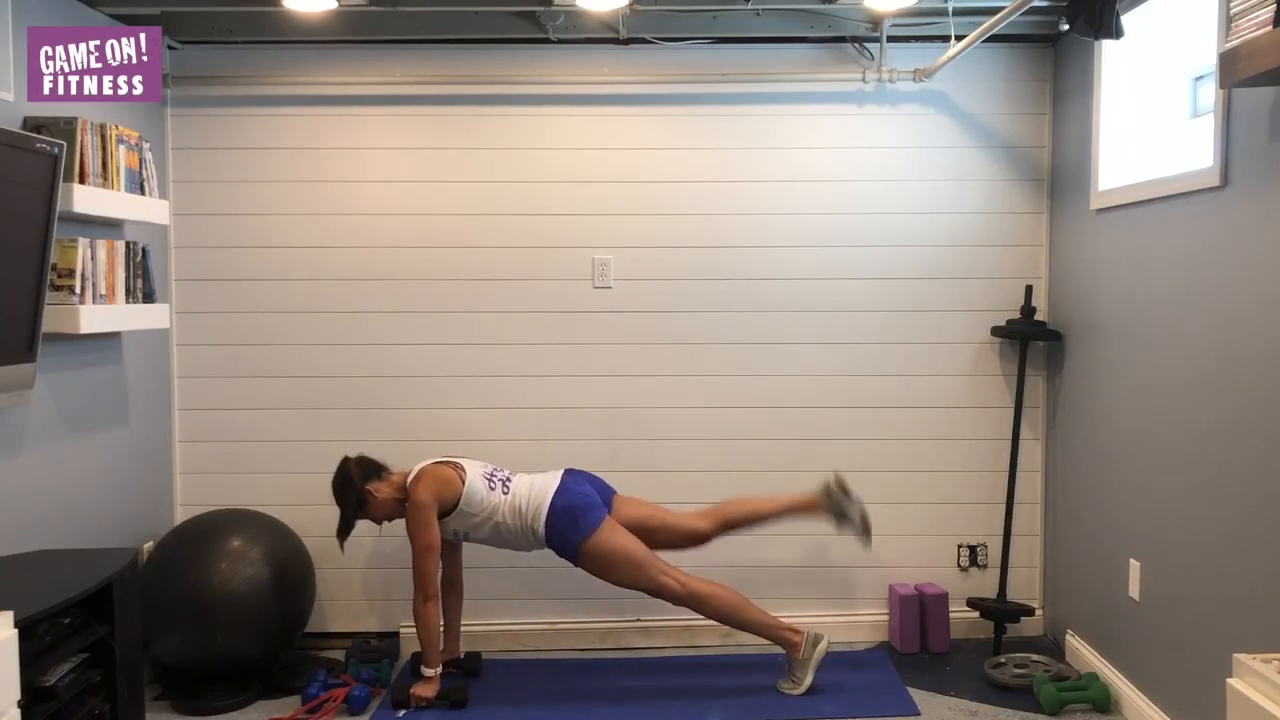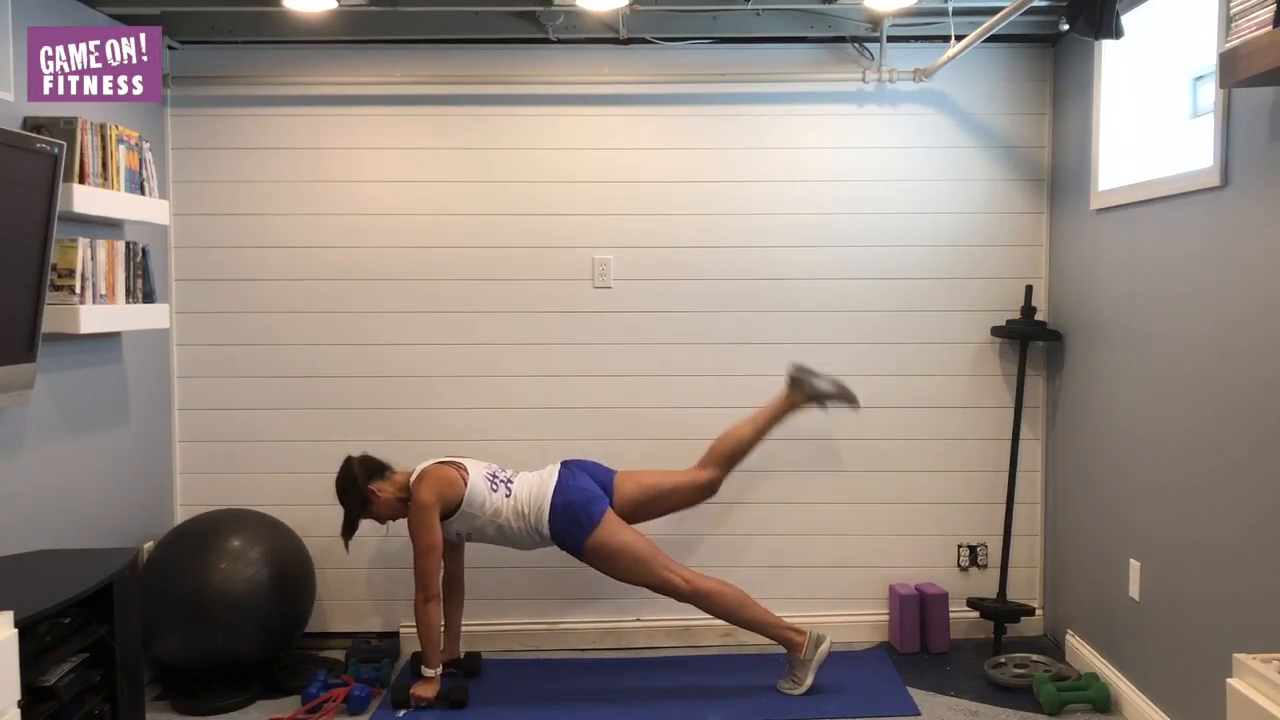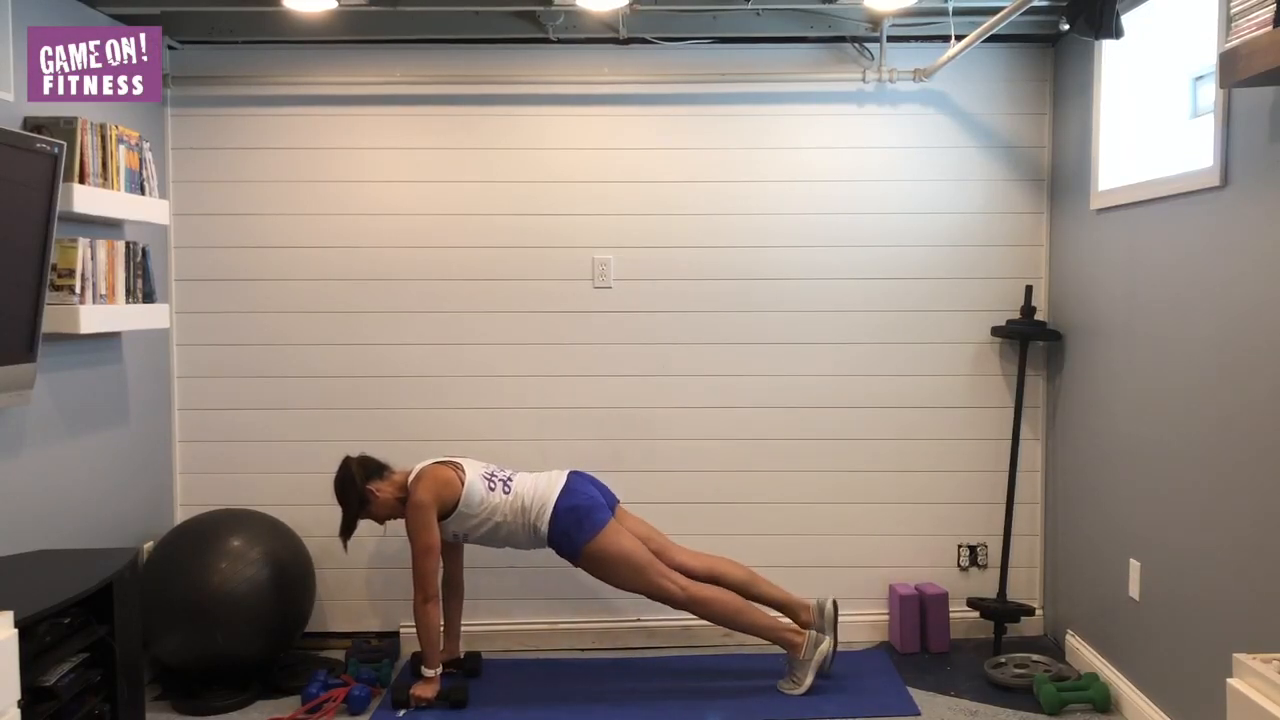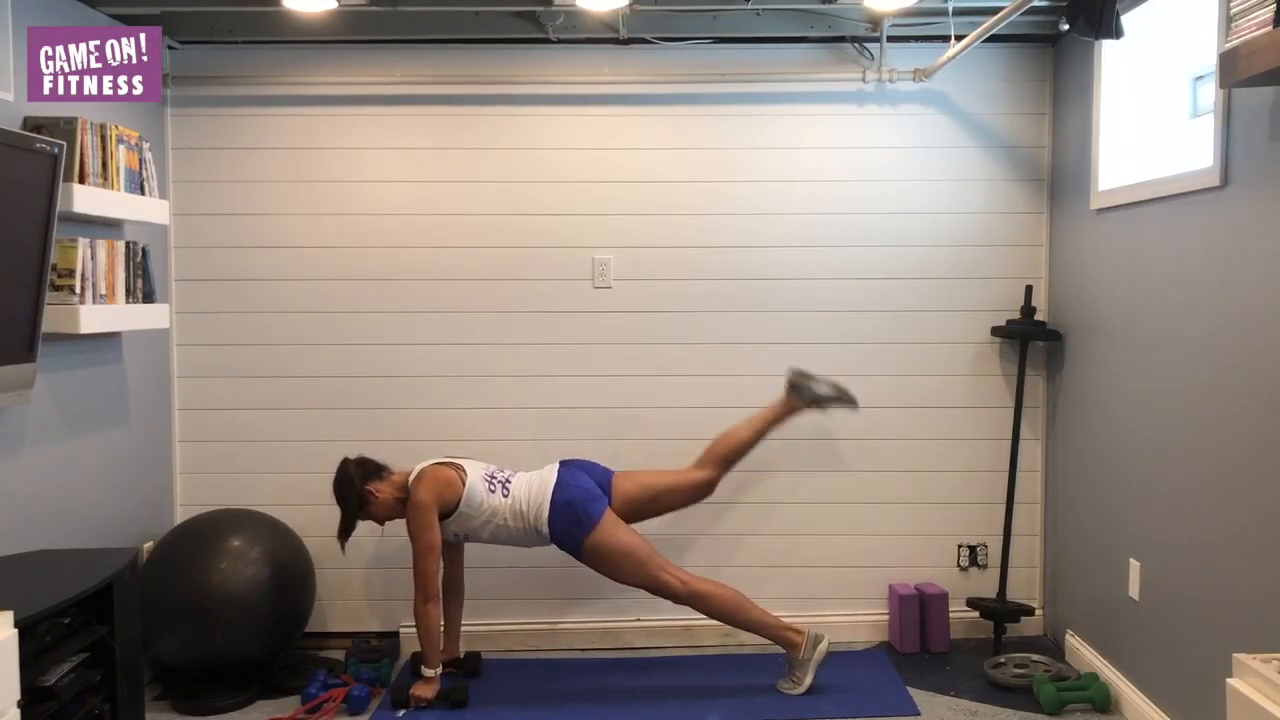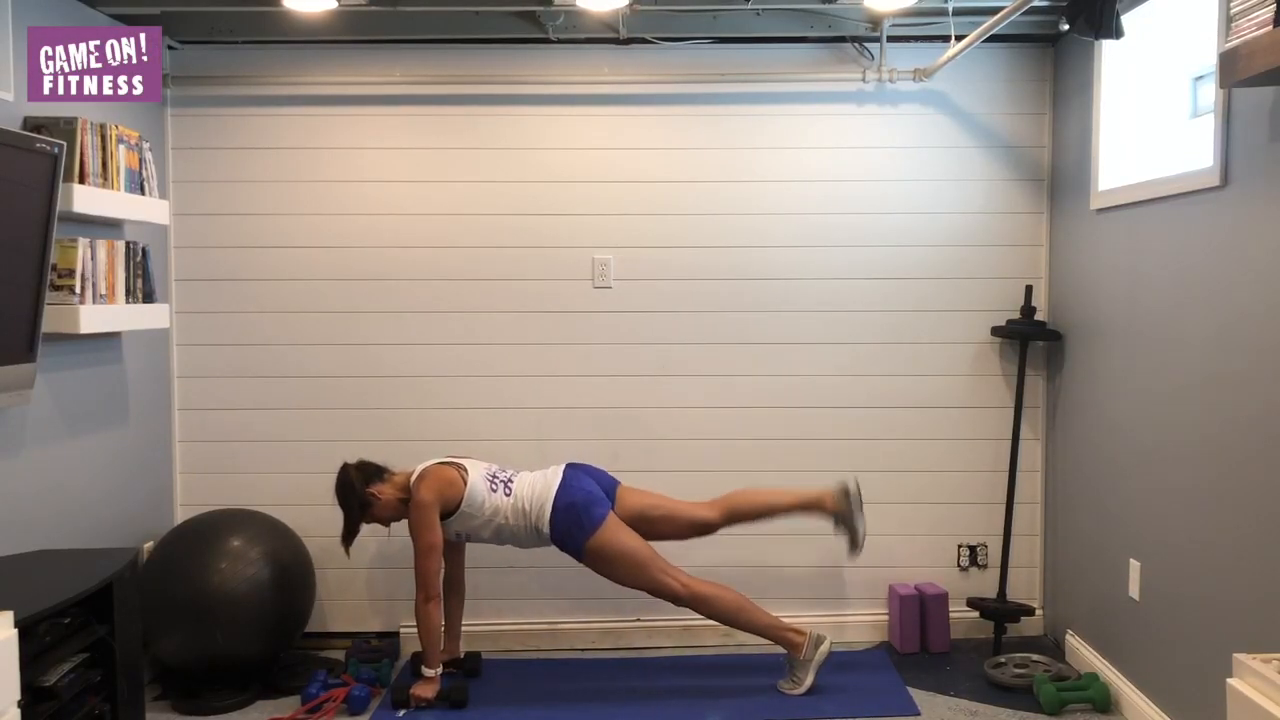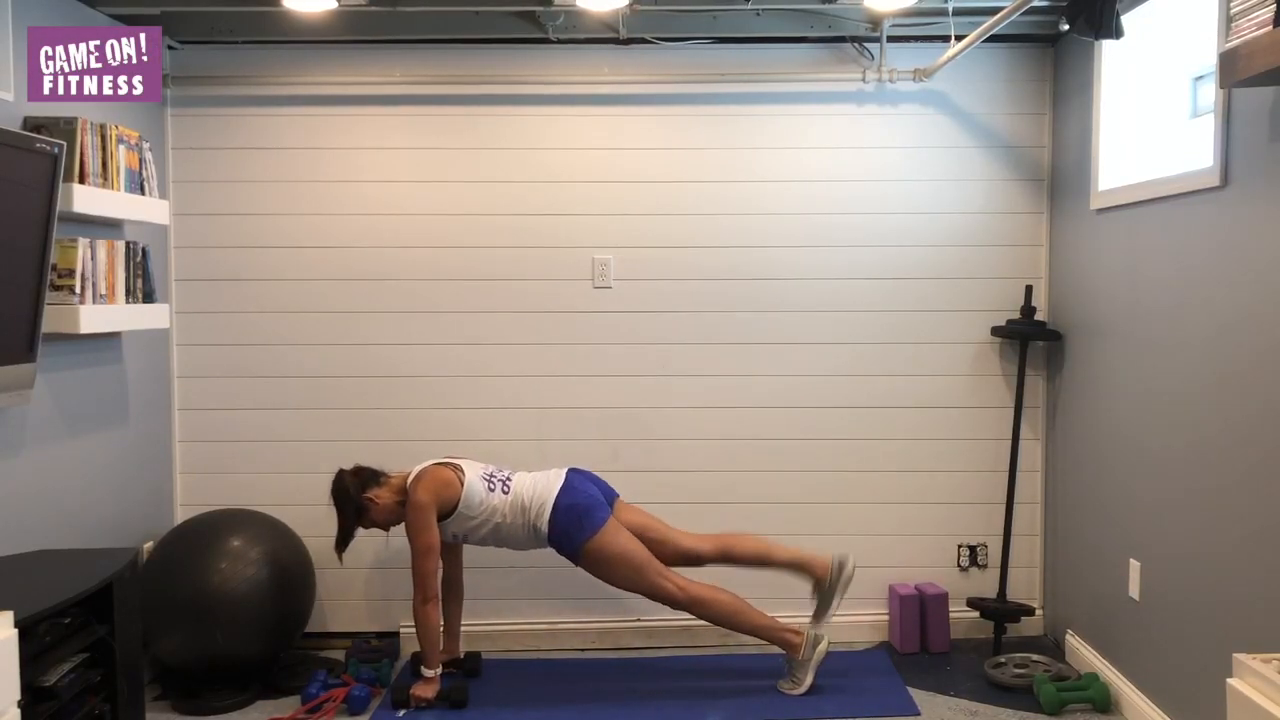
dt=0.5s
person 1, frame 1
left shoulder: (420, 496)
right shoulder: (434, 482)
left elbow: (428, 598)
right elbow: (451, 585)
left wrist: (430, 672)
right wrist: (451, 652)
left hip: (561, 514)
right hip: (570, 491)
left knee: (675, 585)
right knee: (705, 527)
left ankle: (797, 642)
right ankle: (821, 501)
person 1, frame 2
left shoulder: (420, 497)
right shoulder: (438, 481)
left elbow: (428, 596)
right elbow: (453, 582)
left wrist: (431, 674)
right wrist: (452, 650)
left hip: (565, 509)
right hip: (572, 483)
left knee: (679, 582)
right knee: (707, 476)
left ankle: (799, 641)
right ankle: (794, 395)
person 1, frame 3
left shoulder: (419, 497)
right shoulder: (436, 482)
left elbow: (427, 595)
right elbow: (452, 581)
left wrist: (430, 673)
right wrist: (450, 649)
left hip: (564, 514)
right hip: (571, 492)
left knee: (674, 587)
right knee: (688, 564)
left ankle: (797, 641)
right ankle: (805, 611)
person 1, frame 4
left shoulder: (421, 498)
right shoulder: (437, 482)
left elbow: (428, 596)
right elbow: (451, 581)
left wrist: (431, 674)
right wrist: (452, 650)
left hip: (565, 508)
right hip: (571, 480)
left knee: (674, 584)
right knee: (703, 475)
left ankle: (796, 640)
right ankle: (793, 397)
person 1, frame 5
left shoulder: (422, 496)
right shoulder: (438, 483)
left elbow: (429, 595)
right elbow: (453, 579)
left wrist: (430, 673)
right wrist: (452, 650)
left hip: (567, 509)
right hip: (572, 486)
left knee: (674, 584)
right knee: (709, 515)
left ankle: (799, 641)
right ankle: (829, 500)
person 1, frame 6
left shoulder: (419, 497)
right shoulder: (436, 486)
left elbow: (427, 595)
right elbow: (451, 579)
left wrist: (430, 673)
right wrist: (451, 649)
left hip: (564, 511)
right hip: (572, 490)
left knee: (671, 587)
right knee: (696, 548)
left ankle: (796, 641)
right ankle: (819, 568)
